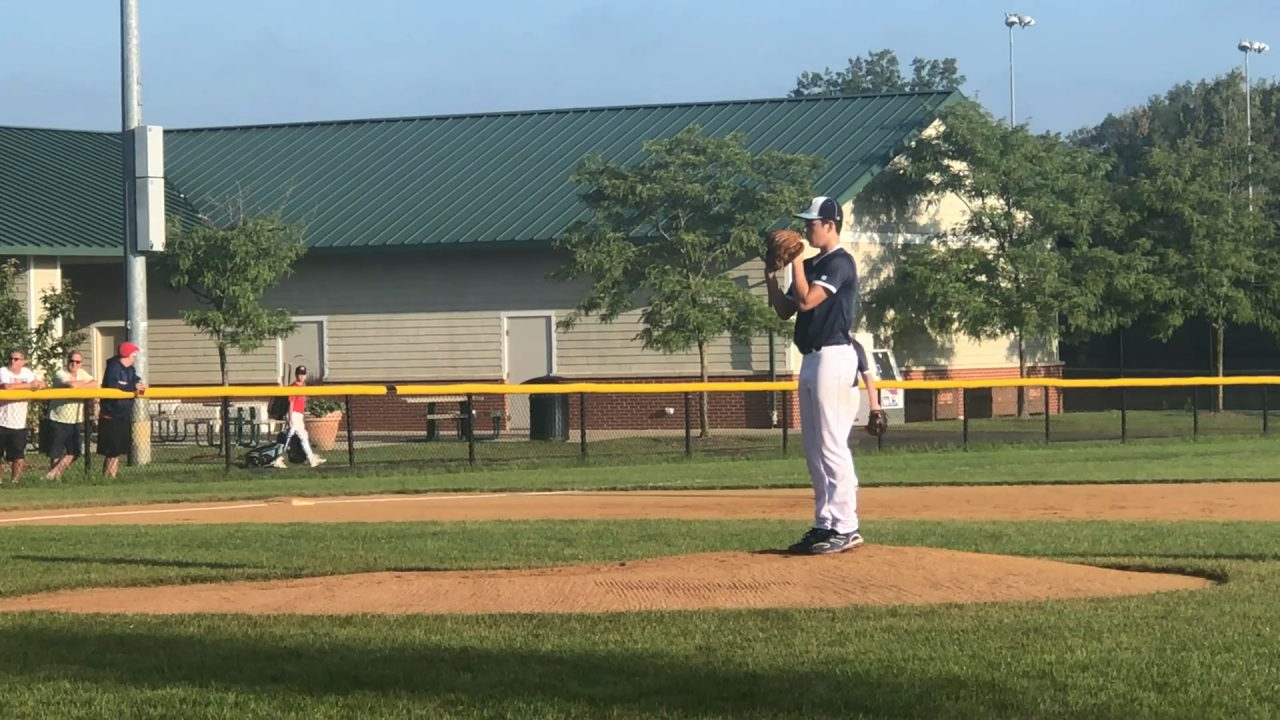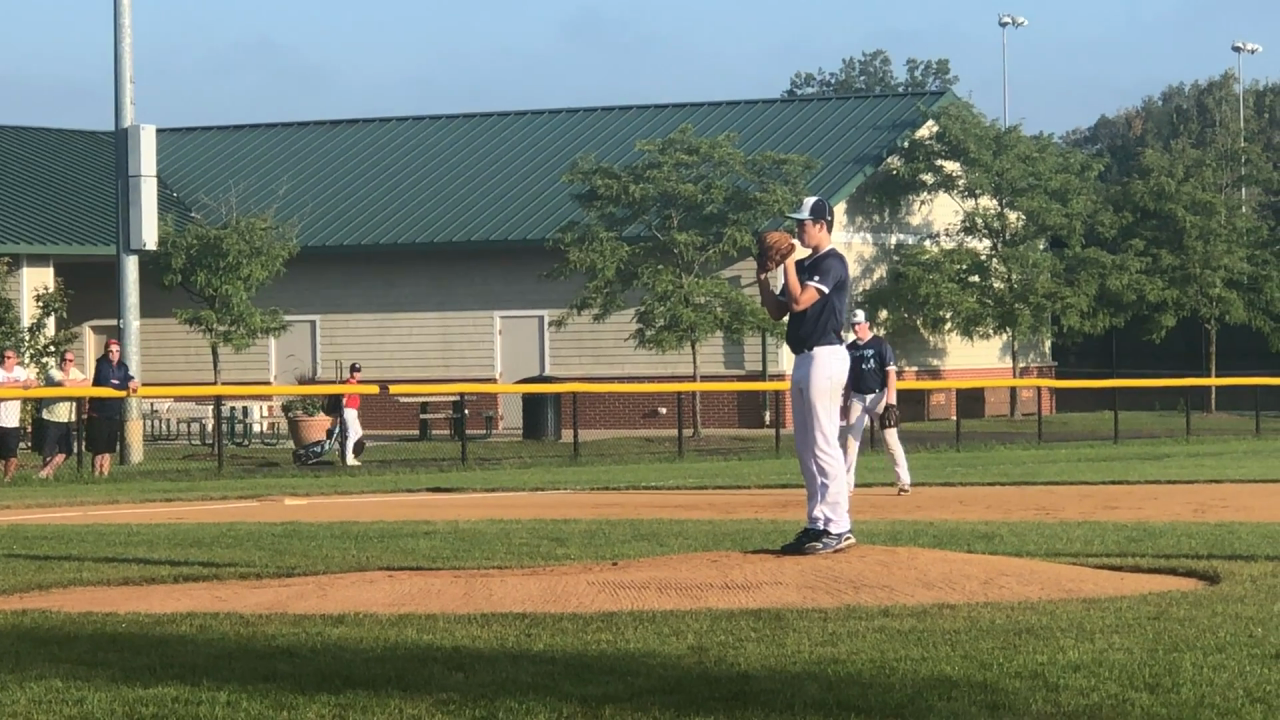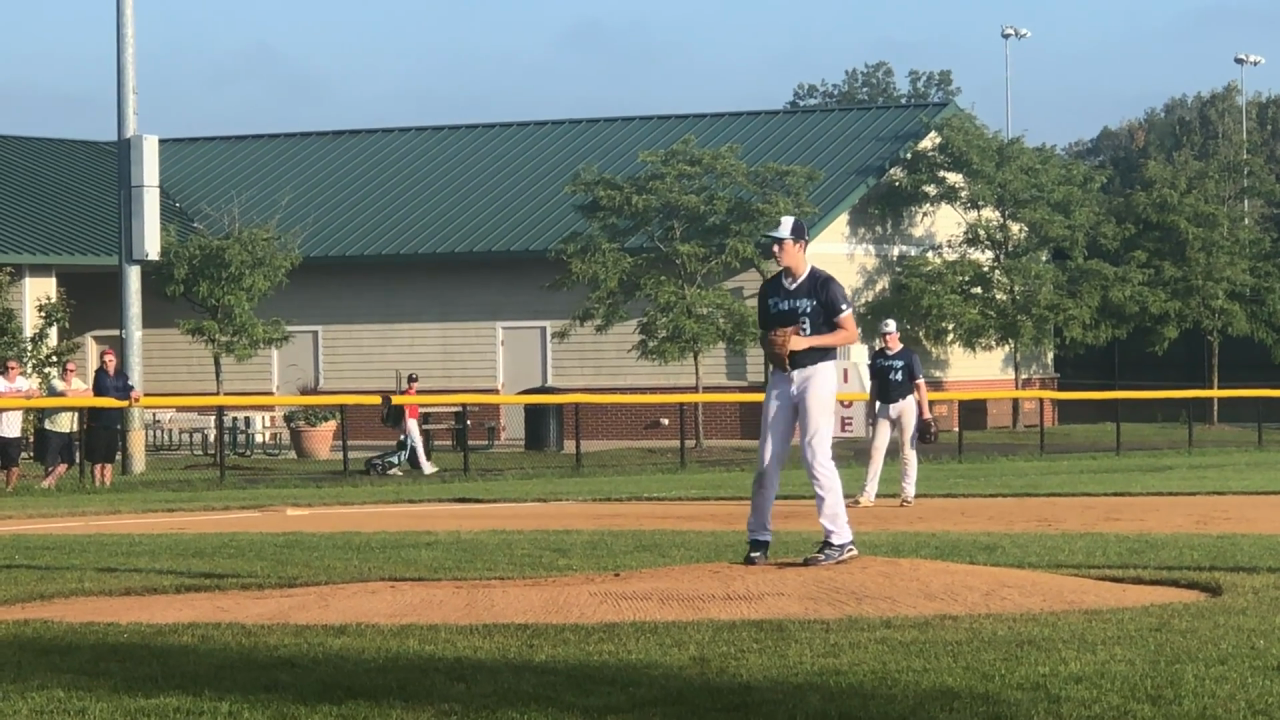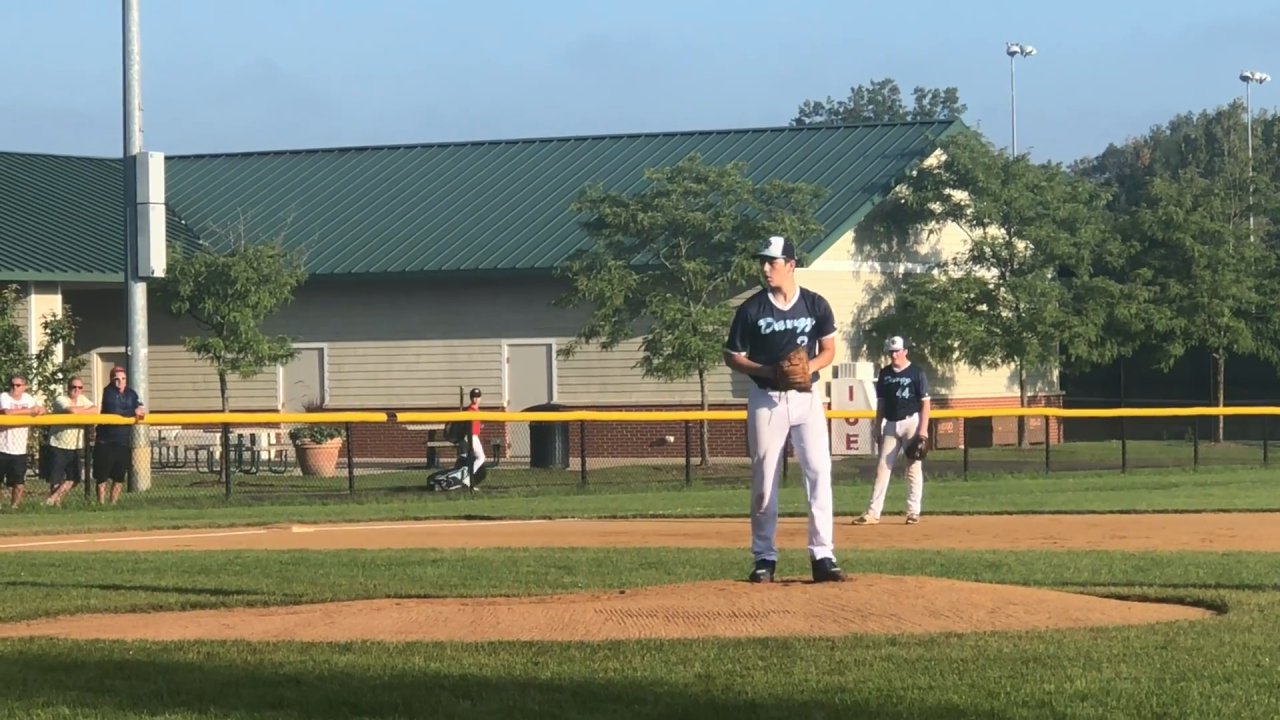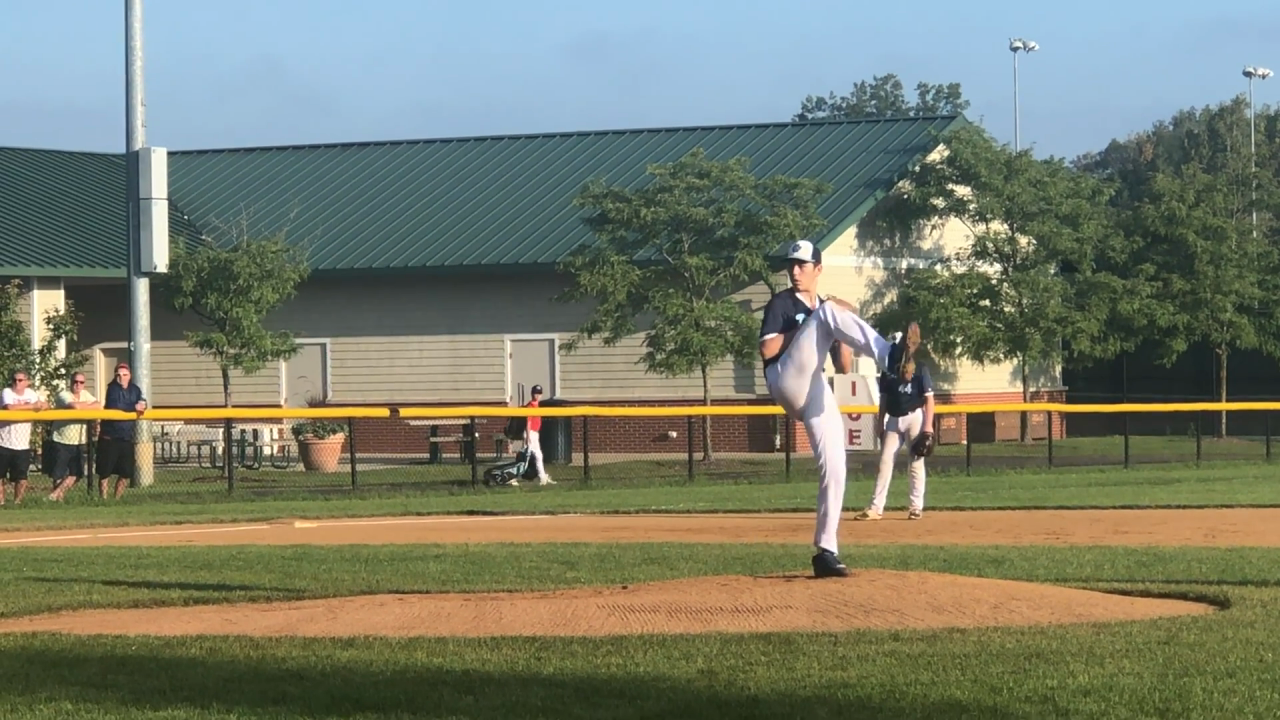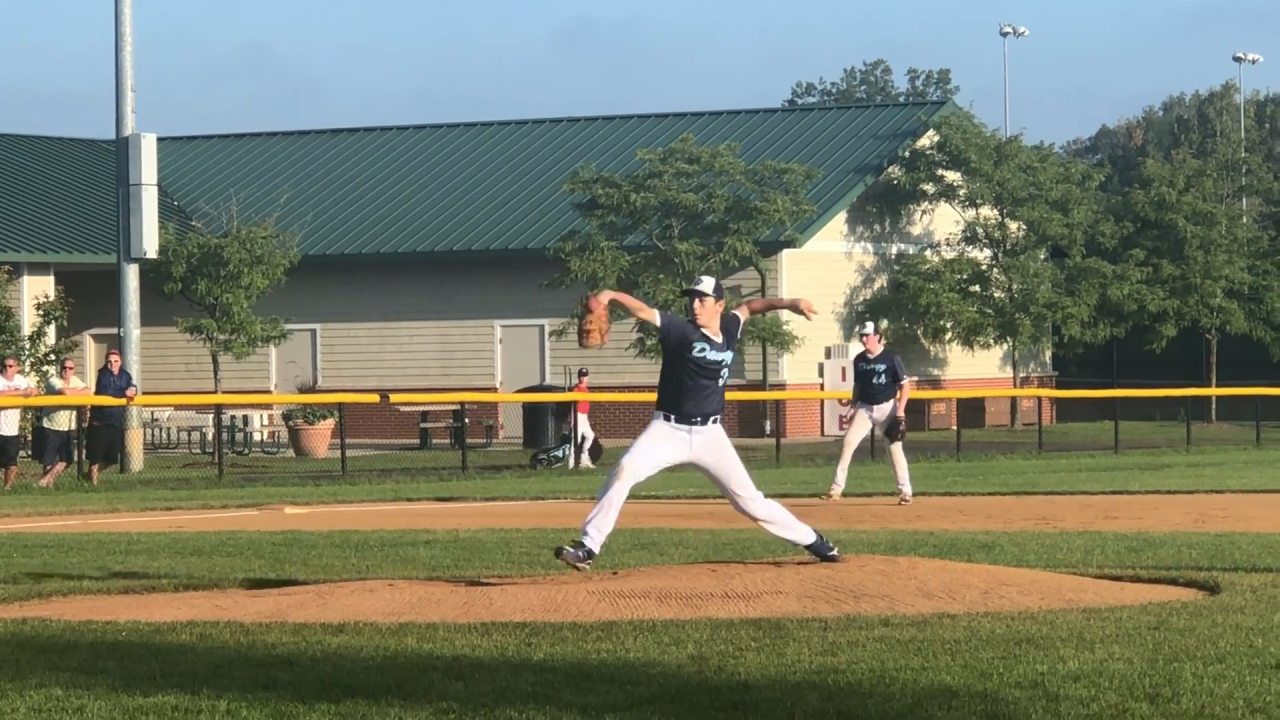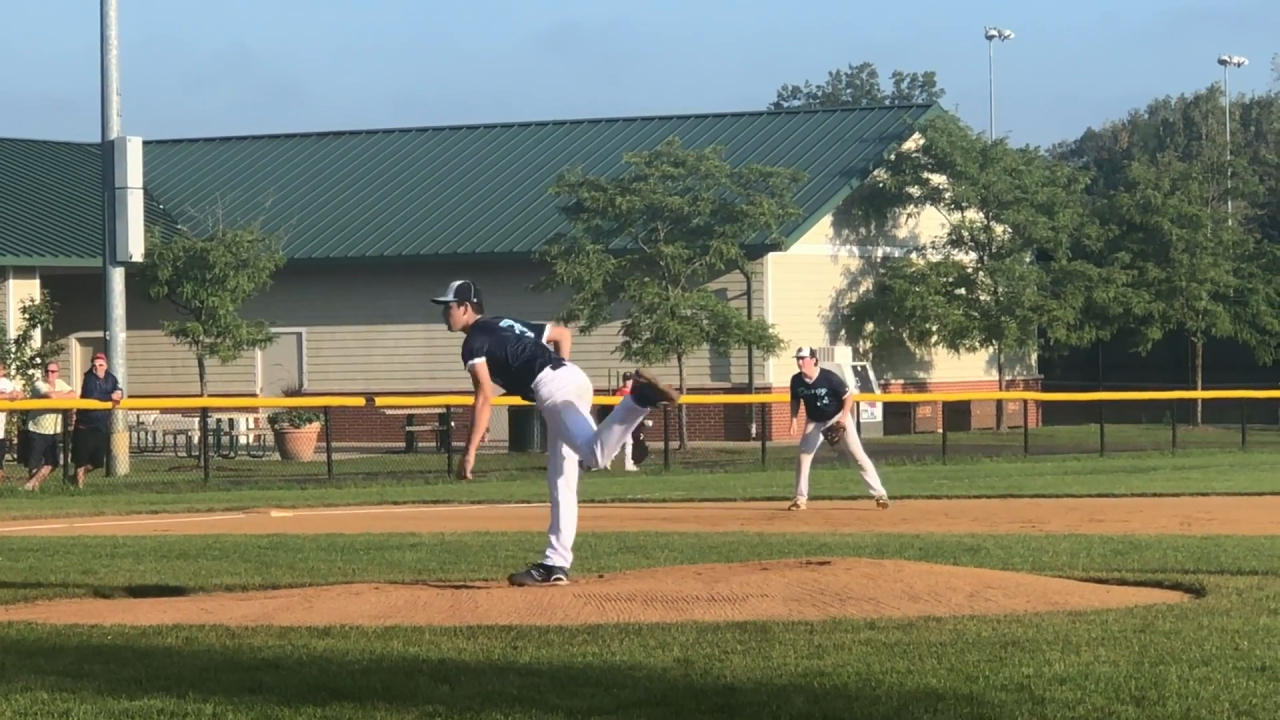
dt=0.7s
person 1, frame 1
left shoulder: (839, 262)
right shoulder: (812, 265)
left elbow: (806, 301)
right elbow: (784, 310)
left wrist: (796, 261)
right wrist: (771, 272)
left hip: (831, 358)
right hip: (811, 360)
left knee: (831, 445)
right knee: (813, 447)
left ankle: (846, 527)
right ankle: (825, 524)
person 1, frame 2
left shoulder: (832, 262)
right shoulder: (803, 265)
left elbow: (799, 302)
right elbow: (777, 311)
left wrist: (787, 261)
right wrist: (763, 274)
left hip: (824, 359)
right hip: (804, 360)
left knee: (824, 444)
right knee: (806, 448)
left ankle: (839, 528)
right ankle: (818, 524)
person 1, frame 3
left shoulder: (824, 285)
right shoulder: (769, 288)
left elbow: (850, 333)
left wrist: (806, 341)
right wrist: (770, 345)
left hip: (815, 376)
right hip: (780, 378)
left knee: (817, 458)
right knee: (768, 459)
left ankle: (840, 540)
right ankle: (760, 538)
person 1, frame 4
left shoulder: (816, 304)
right shoulder: (751, 308)
left elbow: (828, 351)
right elbow: (732, 357)
left wrist: (809, 367)
right wrist: (766, 370)
left hip: (806, 397)
right hip: (766, 399)
left knee: (819, 472)
right knee: (765, 480)
left ankle: (822, 556)
right ankle: (764, 557)
person 1, frame 5
left shoulder: (827, 307)
right shoulder: (780, 303)
left elbow: (844, 366)
right elbow: (767, 349)
left wrist: (842, 337)
right wrist: (819, 326)
left hip: (816, 388)
right hip: (786, 380)
left knee: (834, 467)
right knee: (831, 311)
left ankle: (826, 551)
right ankle: (892, 356)
person 1, frame 6
left shoulder: (730, 331)
right shoulder: (680, 329)
left elbow: (748, 307)
right elbow: (641, 308)
left wrist: (789, 303)
right wrist: (607, 295)
left hip: (707, 434)
right hip: (666, 431)
left knee: (749, 501)
right knee: (626, 470)
left ankle: (811, 540)
right ankle: (585, 548)
person 1, frame 7
left shoulder: (474, 342)
right shoulder: (504, 324)
left elbow: (484, 397)
right elbow: (563, 334)
left wrist: (470, 452)
left hip: (555, 387)
right hip: (572, 378)
left knee: (594, 453)
right knee: (561, 479)
left ankle: (642, 395)
right ankle: (555, 562)
